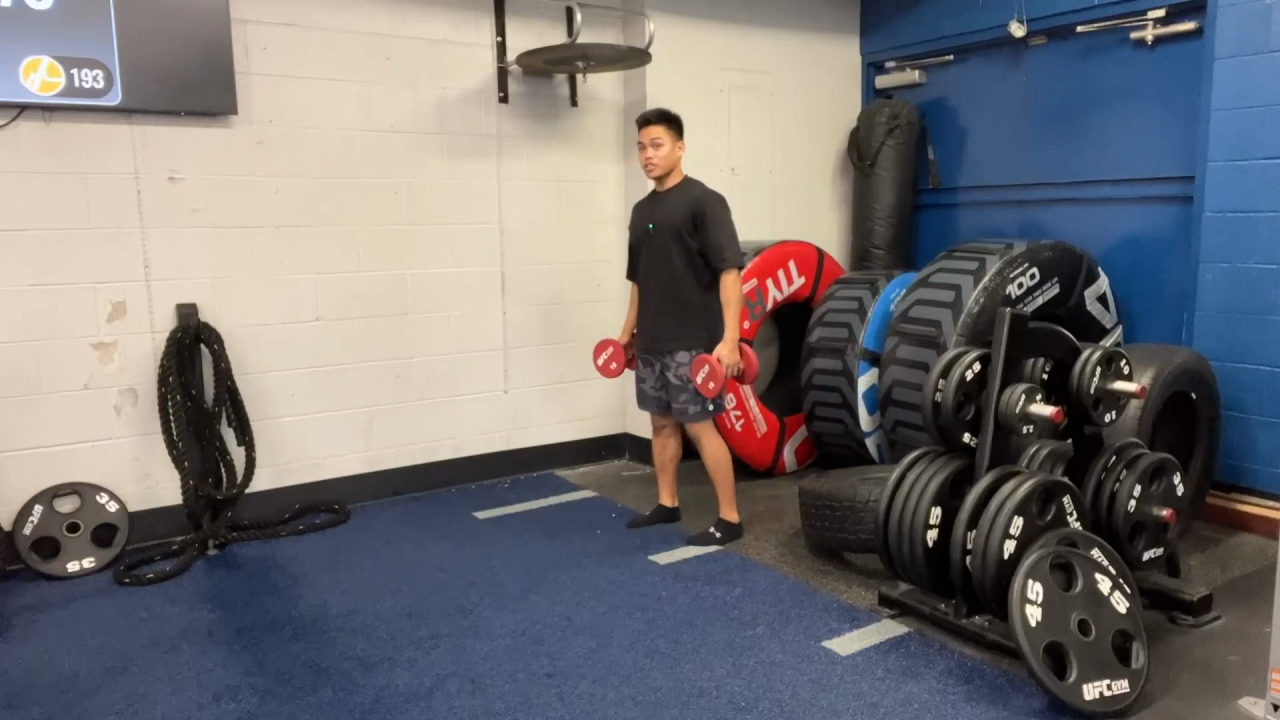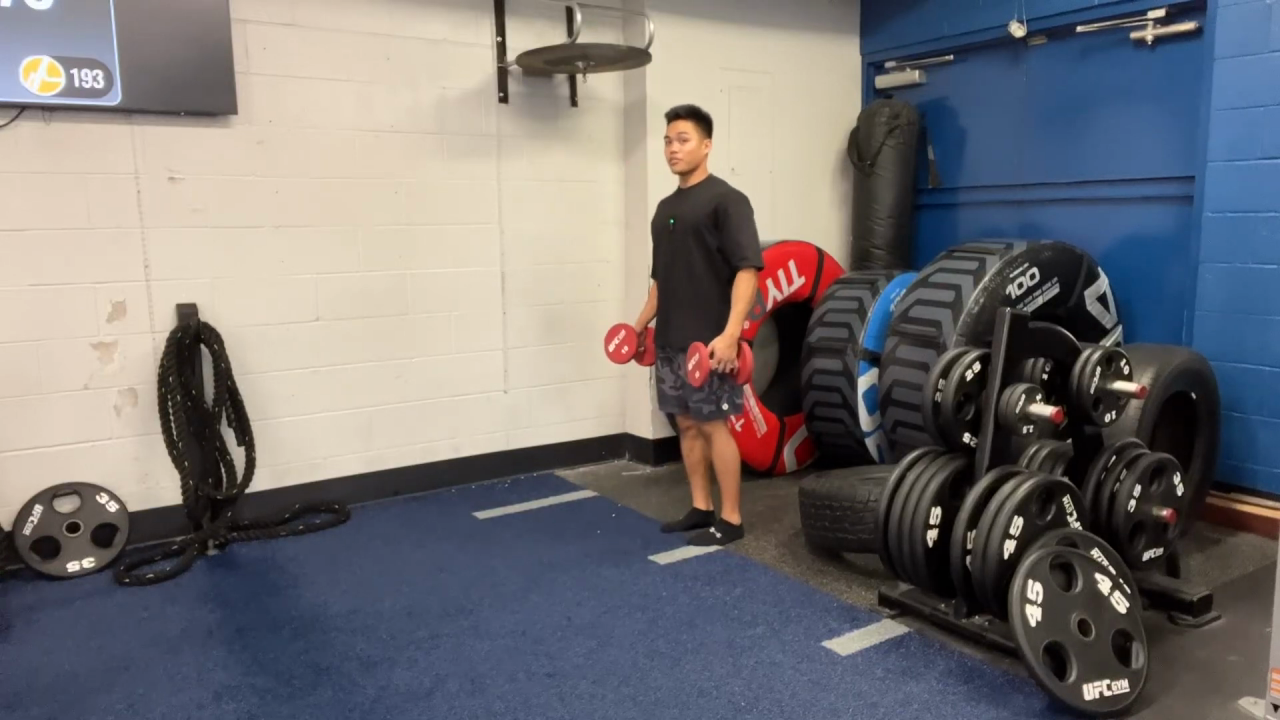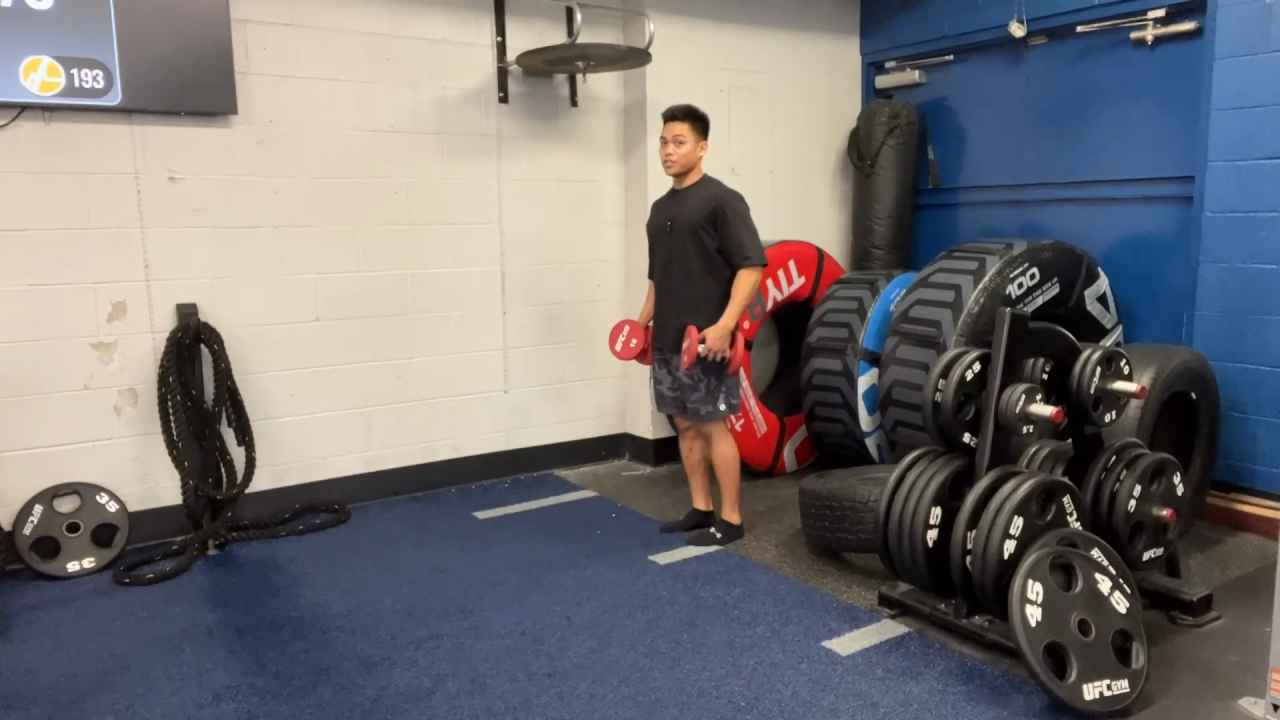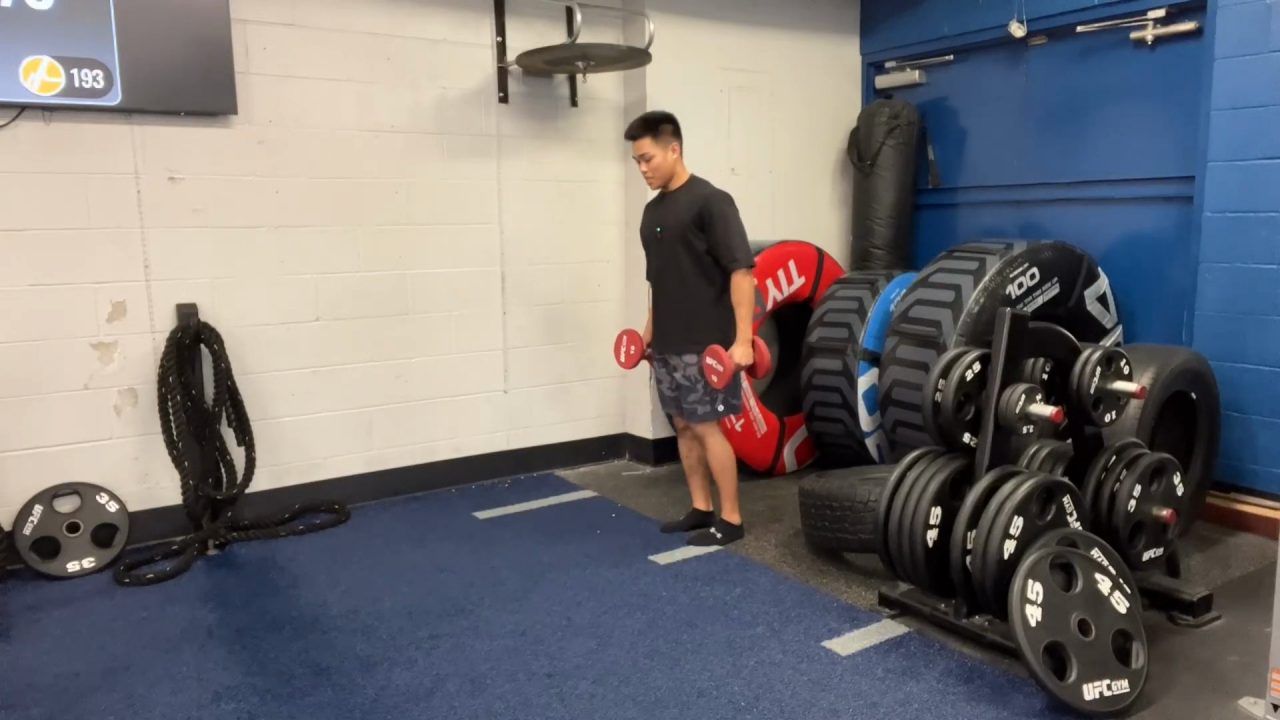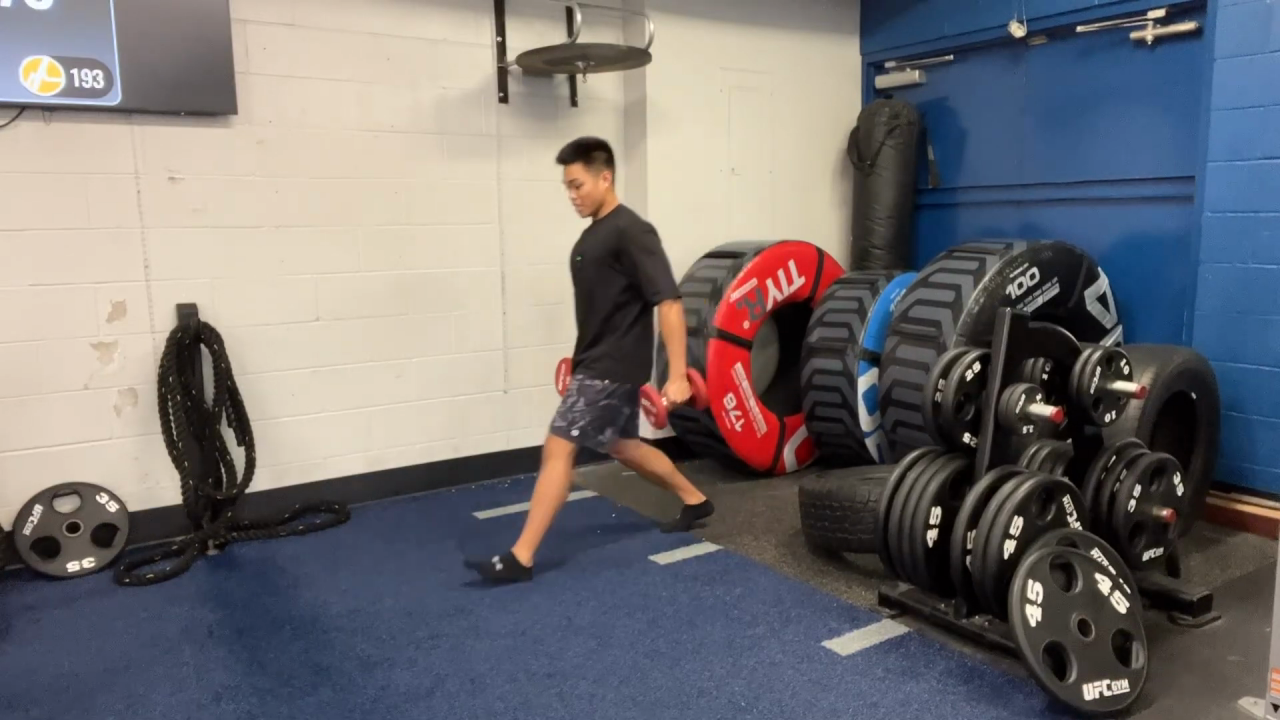
dt=1s
person 1, frame 1
left shoulder: (703, 201)
right shoulder: (642, 210)
left elbow: (730, 270)
left wrist: (730, 337)
right wrist: (628, 330)
left hip: (692, 341)
right hip: (652, 341)
left knee: (699, 425)
right knee: (662, 422)
left ankle: (730, 518)
right ankle: (667, 504)
person 1, frame 2
left shoulder: (726, 200)
right shoulder: (665, 207)
left elbow: (748, 269)
left wrist: (731, 333)
right wrist: (641, 323)
left hip: (708, 341)
right hip: (670, 340)
left knee: (713, 425)
right knee: (687, 424)
left ankle: (731, 520)
right ankle: (701, 509)
person 1, frame 3
left shoulder: (722, 200)
right shoulder: (660, 207)
left elbow: (752, 265)
left wrist: (725, 324)
right wrist: (642, 322)
left hip: (705, 341)
right hip: (667, 341)
left knee: (713, 426)
right knee: (684, 425)
left ankle: (730, 519)
right ankle: (700, 509)
person 1, frame 4
left shoulder: (710, 201)
right shoulder: (653, 209)
left elbow: (741, 270)
left wrist: (743, 338)
right wrist: (649, 329)
left hip: (705, 343)
right hip: (668, 343)
left knee: (706, 428)
right knee: (683, 425)
left ankle: (731, 519)
right ankle: (701, 510)
person 1, frame 5
left shoulder: (631, 232)
right shoulder: (591, 236)
left elbow: (668, 302)
left wrist: (677, 374)
left hip: (616, 367)
right hip: (597, 362)
left knee: (557, 449)
right knee: (623, 444)
left ankle: (521, 557)
right ankle: (695, 500)
